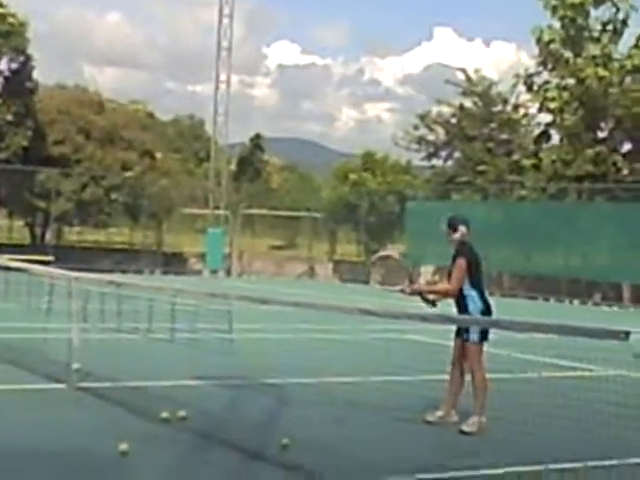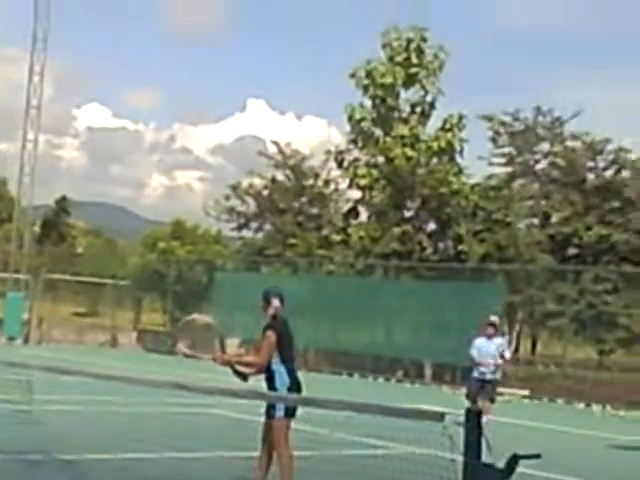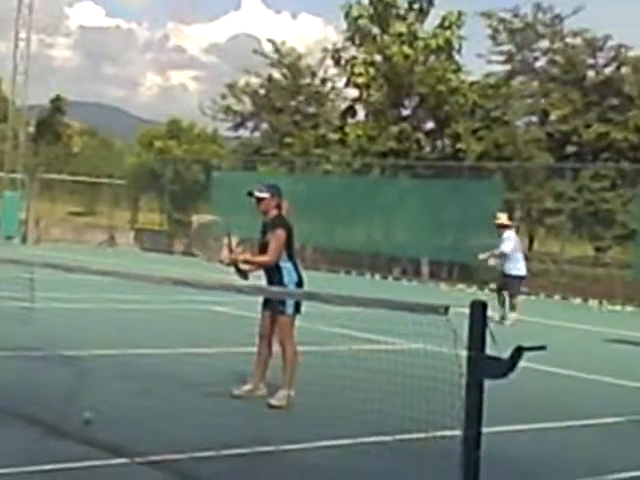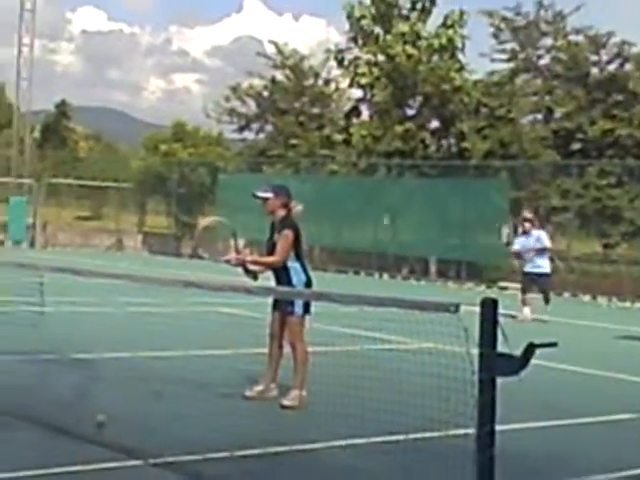
dt=0.7s
person 1, frame 1
left shoulder: (463, 254)
right shoulder: (462, 253)
left elbow: (453, 288)
right elbow: (454, 287)
left wrist: (423, 289)
right wrist: (429, 292)
left hip: (476, 312)
right hip: (467, 313)
left knee: (474, 365)
right knee: (456, 363)
left ankle: (478, 416)
right ankle: (448, 410)
person 1, frame 2
left shoulder: (272, 329)
right shoulder: (281, 326)
left elbow: (261, 361)
left wrist: (232, 360)
right wrist: (247, 370)
left hip: (284, 389)
right hip: (279, 389)
left knee: (280, 444)
right knee: (267, 441)
person 1, frame 3
left shoulder: (280, 225)
right shoulder: (266, 225)
left elbow: (271, 258)
right elbow: (265, 258)
left wrist: (242, 258)
right wrist: (247, 266)
left hip: (288, 284)
right hip: (274, 285)
left knee: (285, 339)
right knee: (264, 336)
left ankle: (287, 390)
right ankle: (257, 384)
person 1, frame 4
left shoulder: (288, 226)
right shoulder: (275, 225)
left elbow: (279, 259)
right elbow: (274, 259)
left wrist: (249, 259)
right wrist: (255, 267)
left hip: (297, 285)
right hip: (283, 285)
left knee: (295, 339)
right knee: (274, 336)
left ankle: (299, 391)
right ankle: (269, 384)
